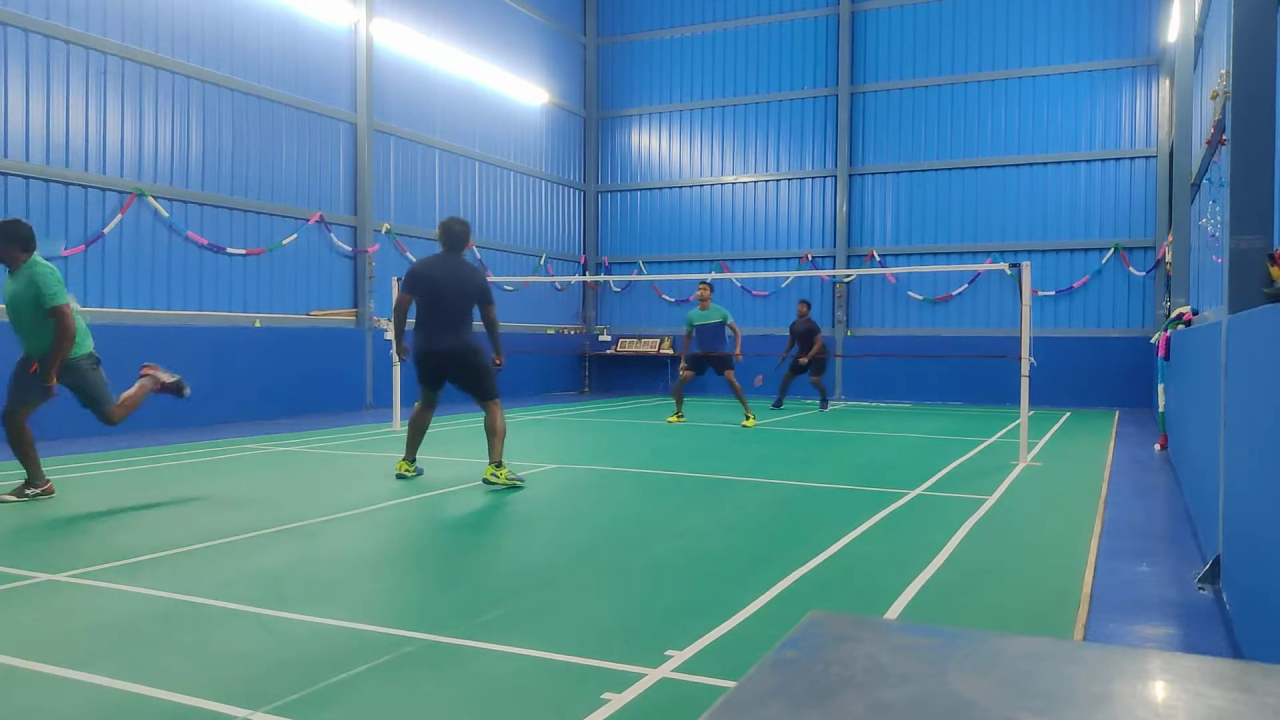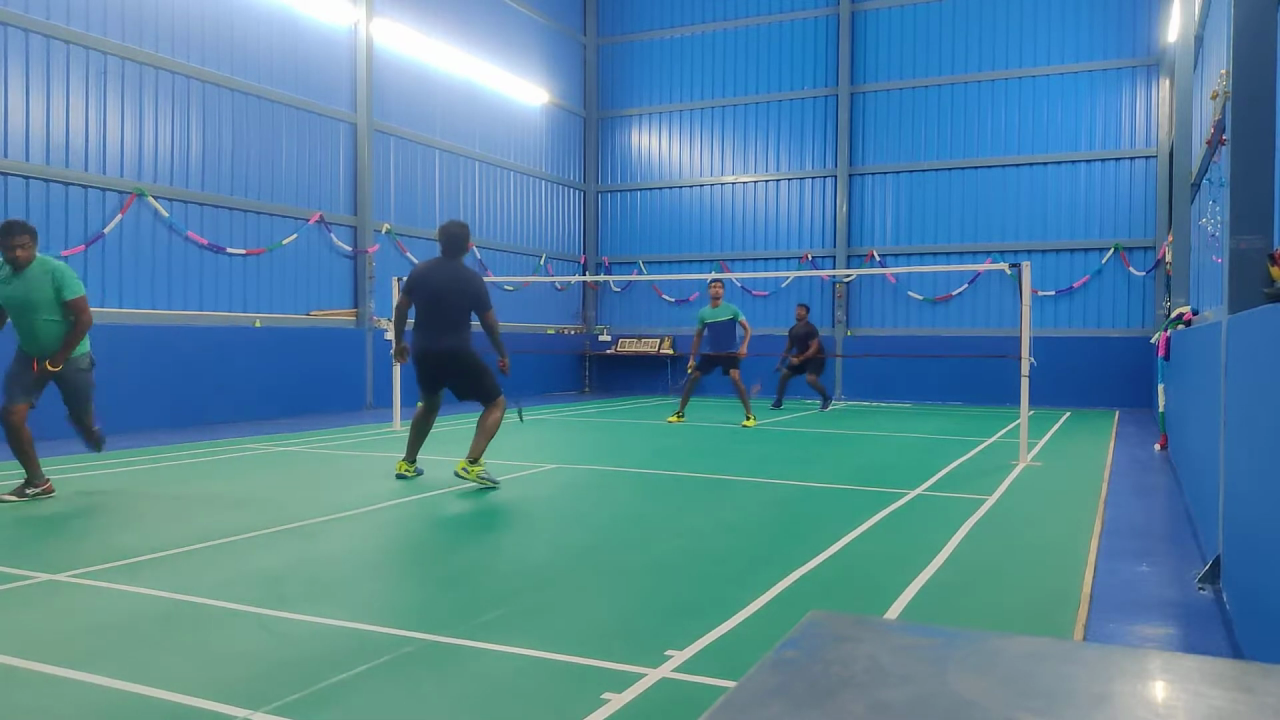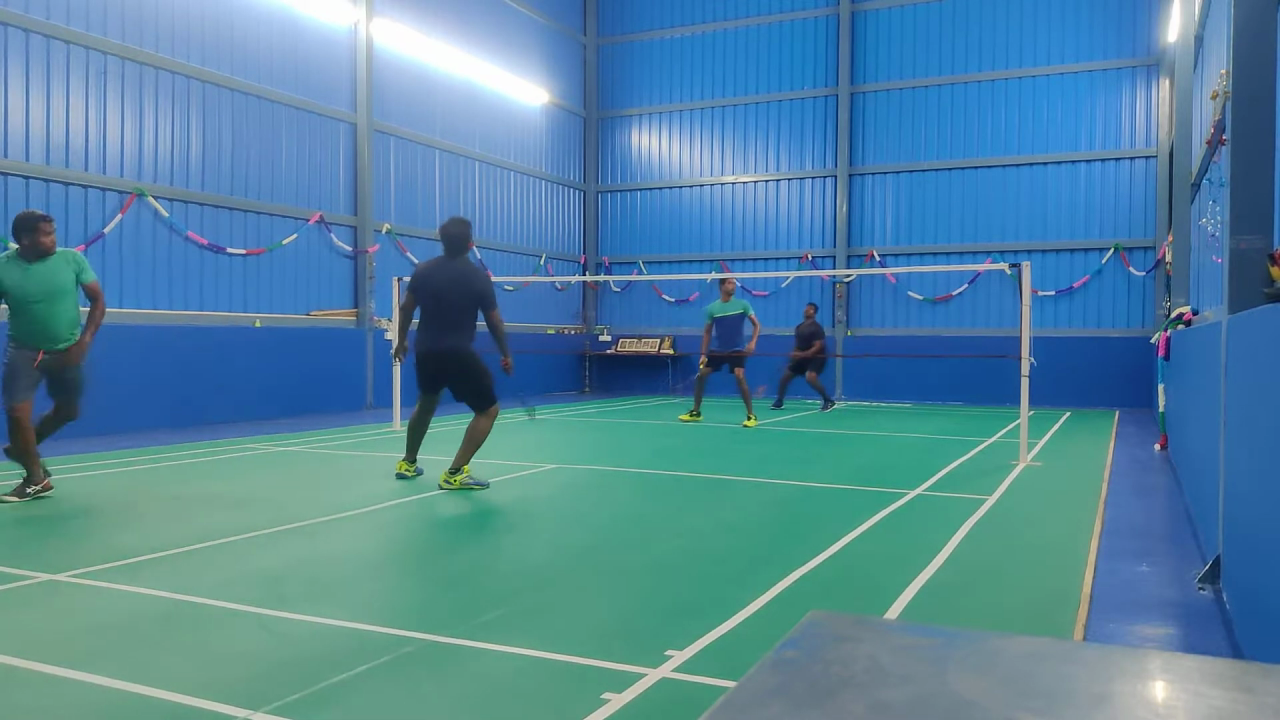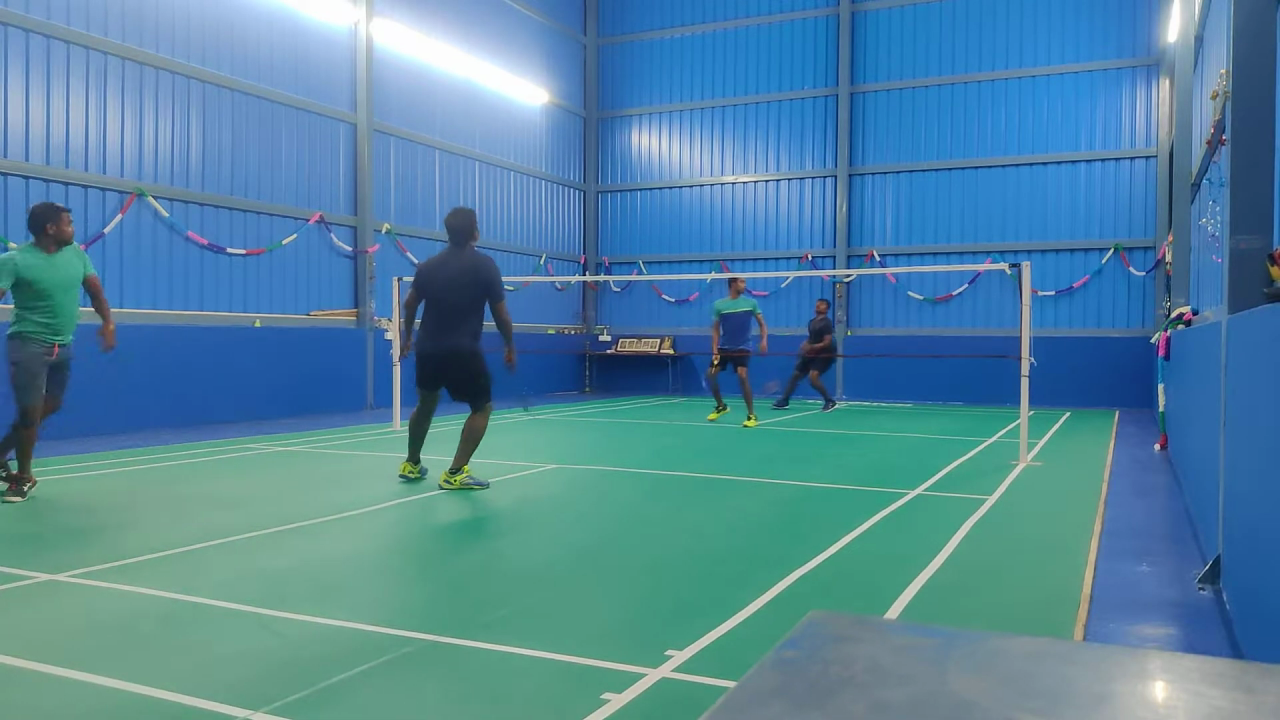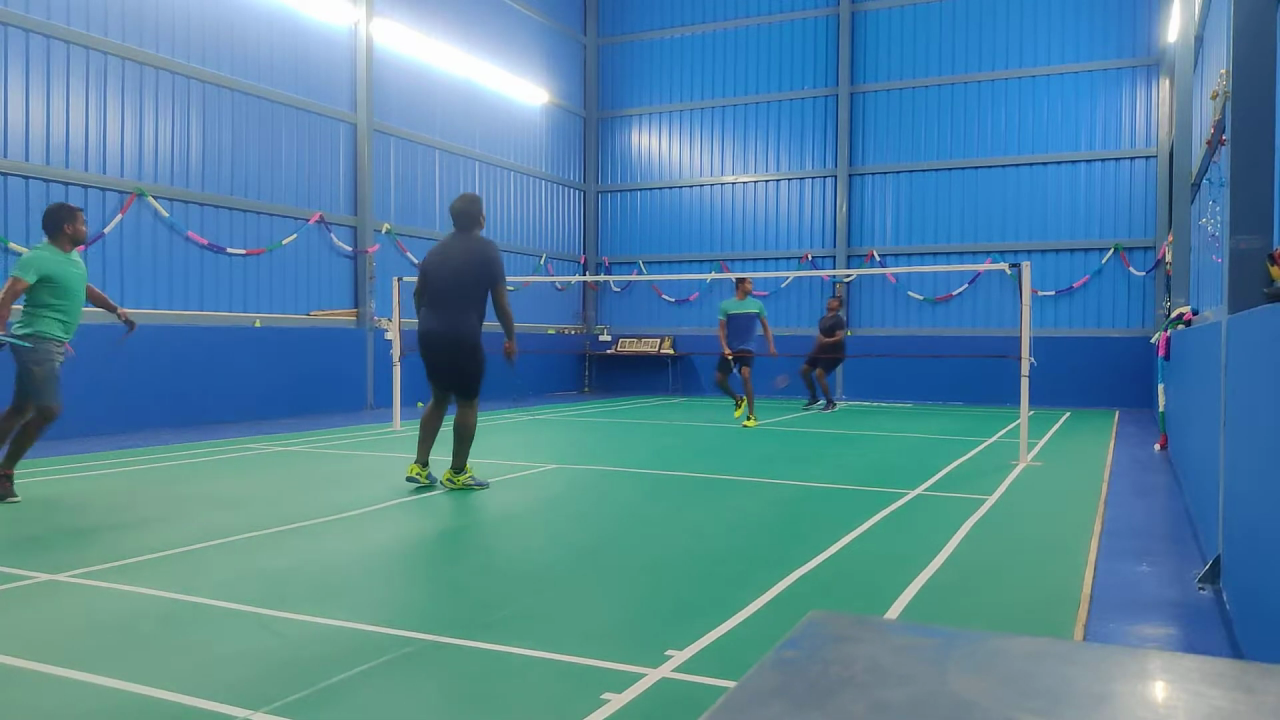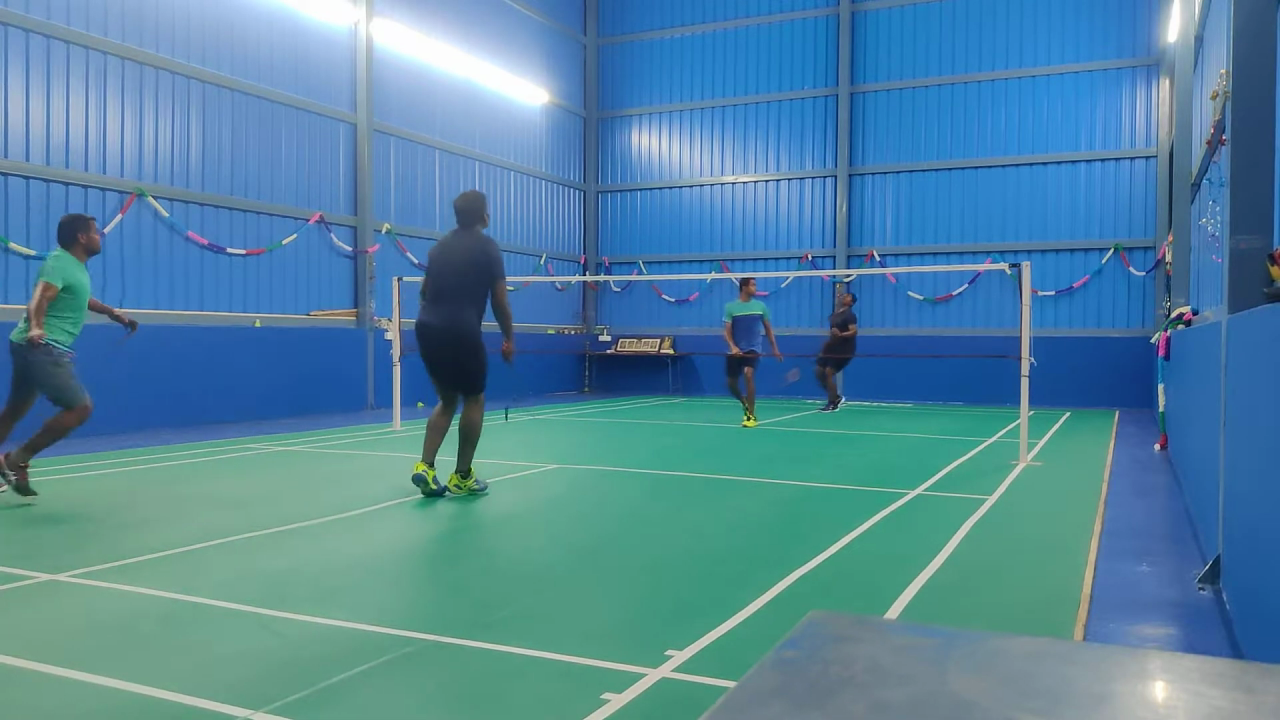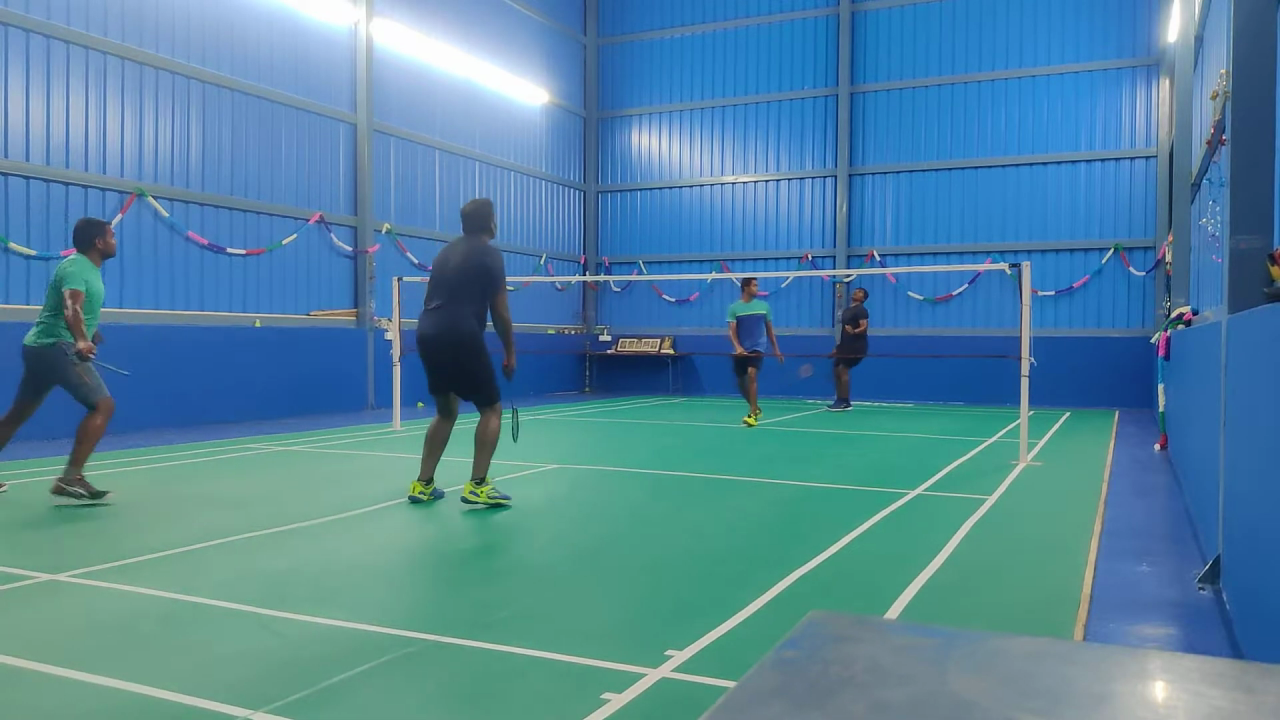
dt=0.1s
person 1, frame 1
left shoulder: (39, 275)
left elbow: (67, 327)
left wrist: (51, 371)
left hip: (72, 358)
right hip: (37, 358)
left knee: (112, 416)
left ankle: (150, 379)
right ankle: (37, 482)
person 1, frame 2
left shoulder: (58, 271)
left elbow: (84, 319)
left wrist: (58, 359)
left hip: (71, 357)
right hip: (30, 358)
left knee: (82, 420)
left ankle: (90, 430)
right ankle: (37, 481)
person 1, frame 3
left shoulder: (74, 260)
left elbow: (98, 302)
left wrist: (84, 343)
left hip: (68, 350)
right hip: (25, 351)
left knee: (68, 412)
left ankle: (28, 447)
right ankle: (36, 478)
person 1, frame 4
left shoulder: (76, 255)
left elbow: (96, 291)
left wrist: (108, 322)
left hip: (61, 346)
right hip: (29, 345)
left knee: (48, 407)
right knee: (30, 412)
person 1, frame 5
left shoulder: (72, 257)
right shoulder: (38, 257)
left elbow: (84, 290)
left wrist: (116, 309)
left hip: (49, 345)
right hip: (36, 345)
right knee: (46, 412)
person 1, frame 6
left shoulder: (77, 265)
right shoulder: (58, 263)
right elbow: (40, 298)
left wrist: (113, 313)
right wrist: (35, 328)
left hip: (46, 349)
right hip: (43, 348)
right knee: (81, 408)
person 1, frame 7
left shoulder: (86, 267)
right shoulder: (76, 268)
right elbow: (70, 307)
left wrist: (90, 332)
right wrist: (79, 339)
left hip: (42, 348)
right hip: (55, 349)
right knee: (103, 406)
right ankle: (71, 479)
person 2, frame 1
left shoulder: (419, 268)
right shoulder: (475, 276)
left elbow: (400, 308)
right elbow: (490, 319)
left wrist: (399, 341)
right wrist: (498, 352)
left hip: (426, 351)
right hip: (461, 351)
left knee: (426, 403)
right knee: (492, 405)
left ankle: (407, 463)
right ankle: (497, 468)
person 2, frame 2
left shoulder: (420, 272)
right shoulder: (473, 280)
left elbow: (401, 309)
right elbow: (490, 324)
left wrist: (399, 342)
right wrist: (503, 355)
left hip: (425, 353)
right hip: (458, 353)
left knee: (429, 406)
right knee: (496, 403)
left ankle: (407, 463)
right ankle: (471, 463)
person 2, frame 3
left shoulder: (424, 270)
right shoulder: (478, 277)
left elbow: (406, 309)
right elbow: (494, 322)
left wrist: (401, 340)
right wrist: (506, 355)
left hip: (426, 353)
right hip: (460, 355)
left knee: (426, 406)
right knee: (488, 410)
left ankle: (408, 464)
right ankle: (455, 473)
person 2, frame 4
left shoulder: (428, 265)
right shoulder: (486, 266)
left elbow: (410, 304)
right elbow: (501, 314)
left wrist: (407, 337)
right wrist: (510, 347)
left hip: (427, 350)
right hip: (463, 352)
left knee: (425, 406)
right knee: (481, 409)
left ankle: (411, 465)
right ankle: (455, 473)
person 2, frame 5
left shoulder: (436, 250)
right shoulder: (487, 250)
left elbow: (418, 293)
right elbow: (500, 301)
right wrist: (511, 338)
left hip: (429, 334)
right hip: (462, 336)
left knee: (439, 398)
right knee: (468, 403)
left ankle: (421, 467)
right ankle: (457, 473)
person 2, frame 6
left shoulder: (439, 247)
right shoulder: (487, 246)
right elbow: (499, 299)
right wrist: (509, 338)
left hip: (428, 329)
right hip: (461, 332)
left knee: (447, 401)
right knee: (474, 402)
left ankle: (426, 467)
right ankle: (462, 477)
person 2, frame 7
left shoulder: (446, 253)
right shoulder: (489, 255)
right elbow: (499, 310)
right wrist: (510, 351)
left hip: (430, 337)
right hip: (462, 339)
left knee: (447, 412)
right knee: (492, 410)
left ankle: (423, 485)
right ankle: (479, 485)
